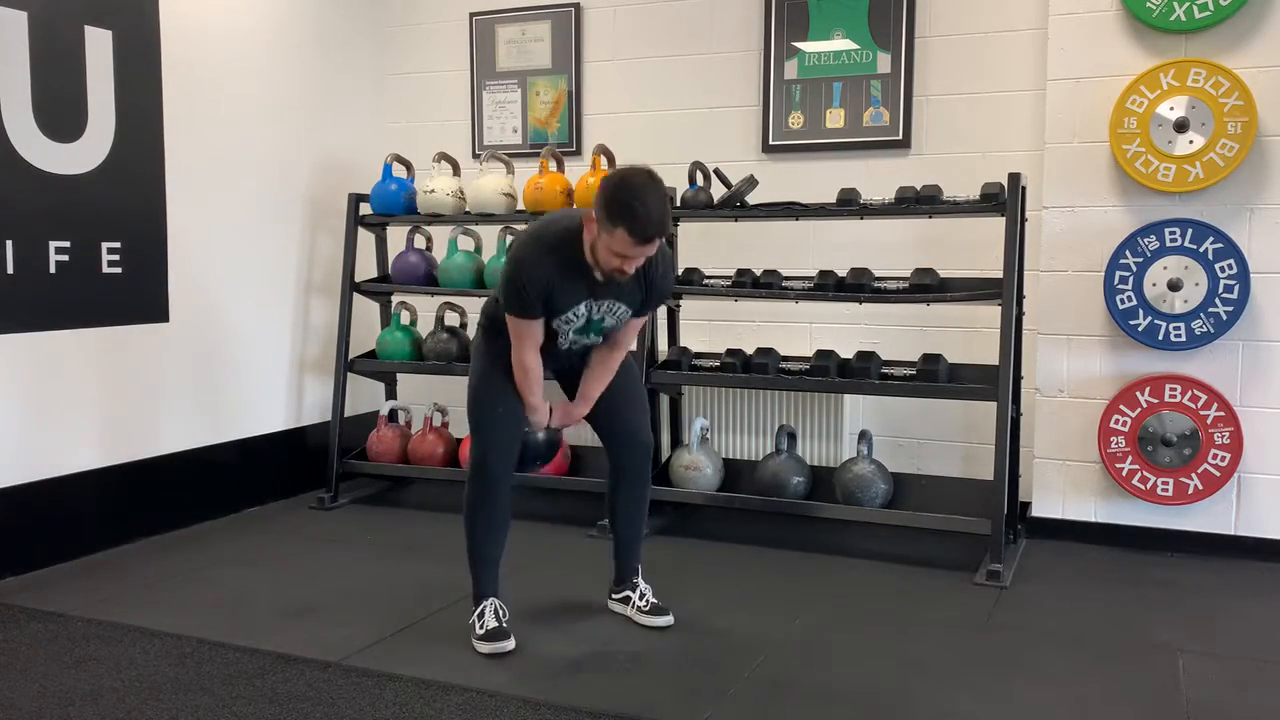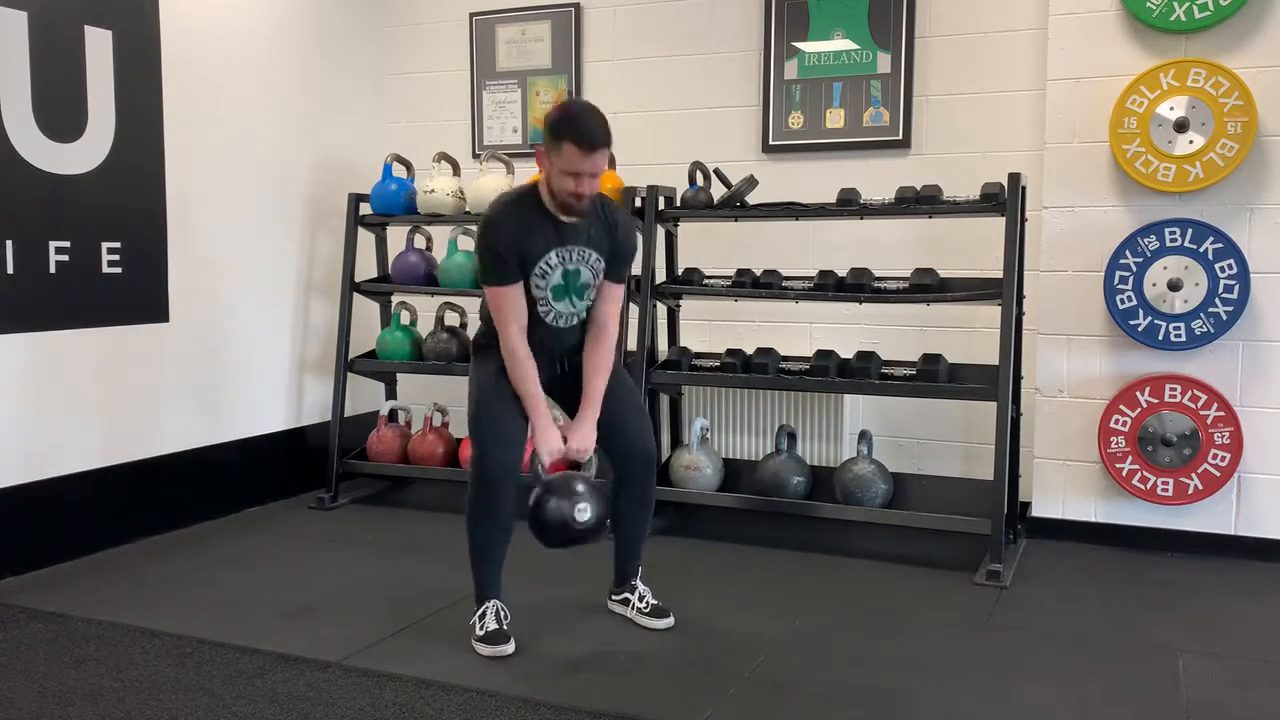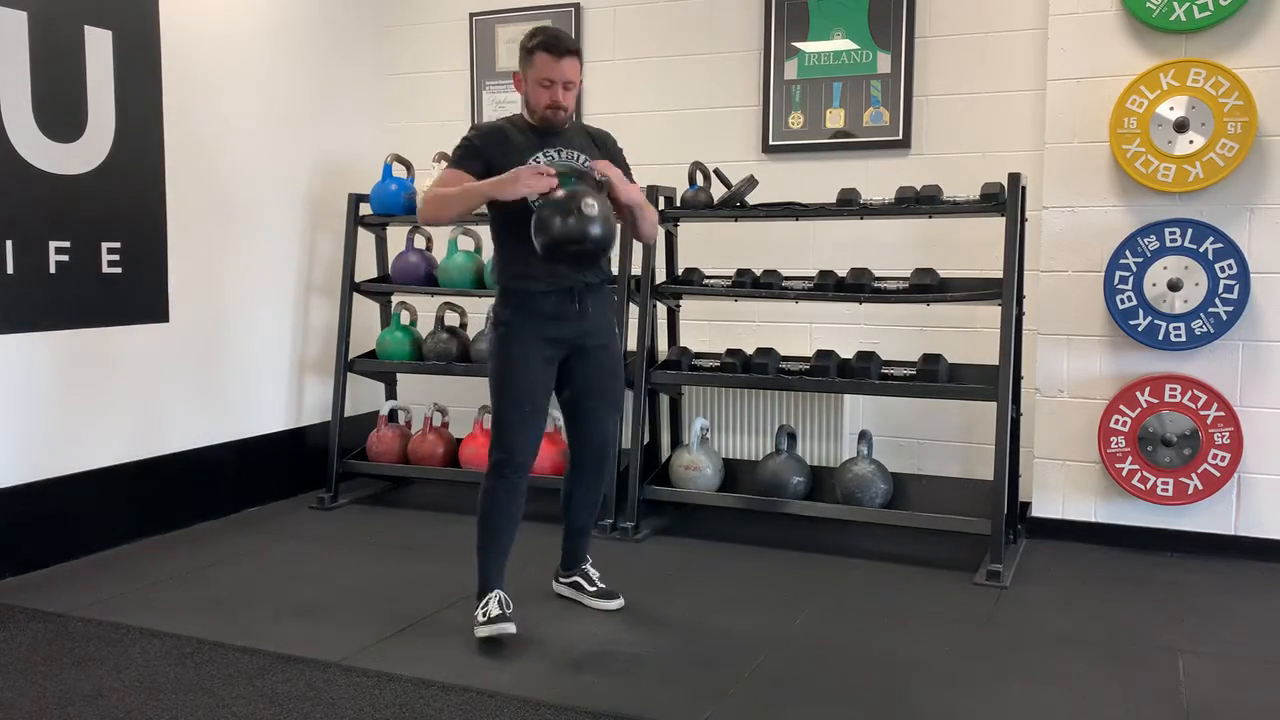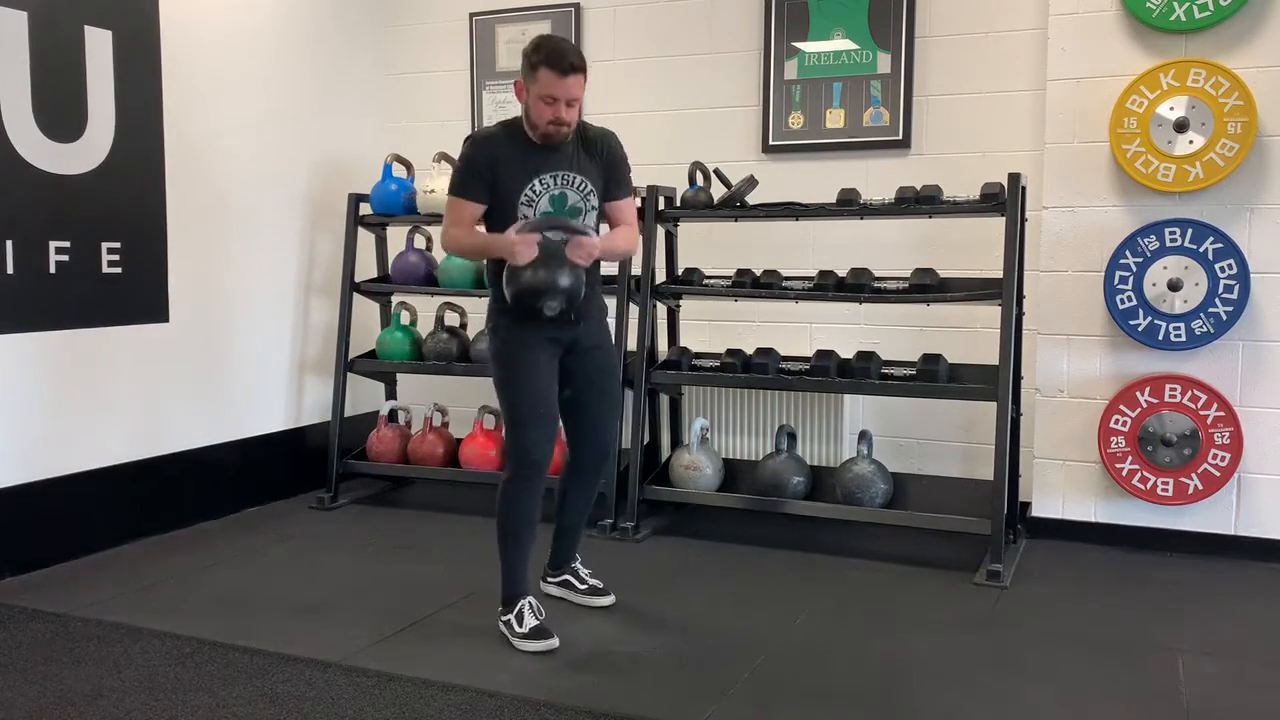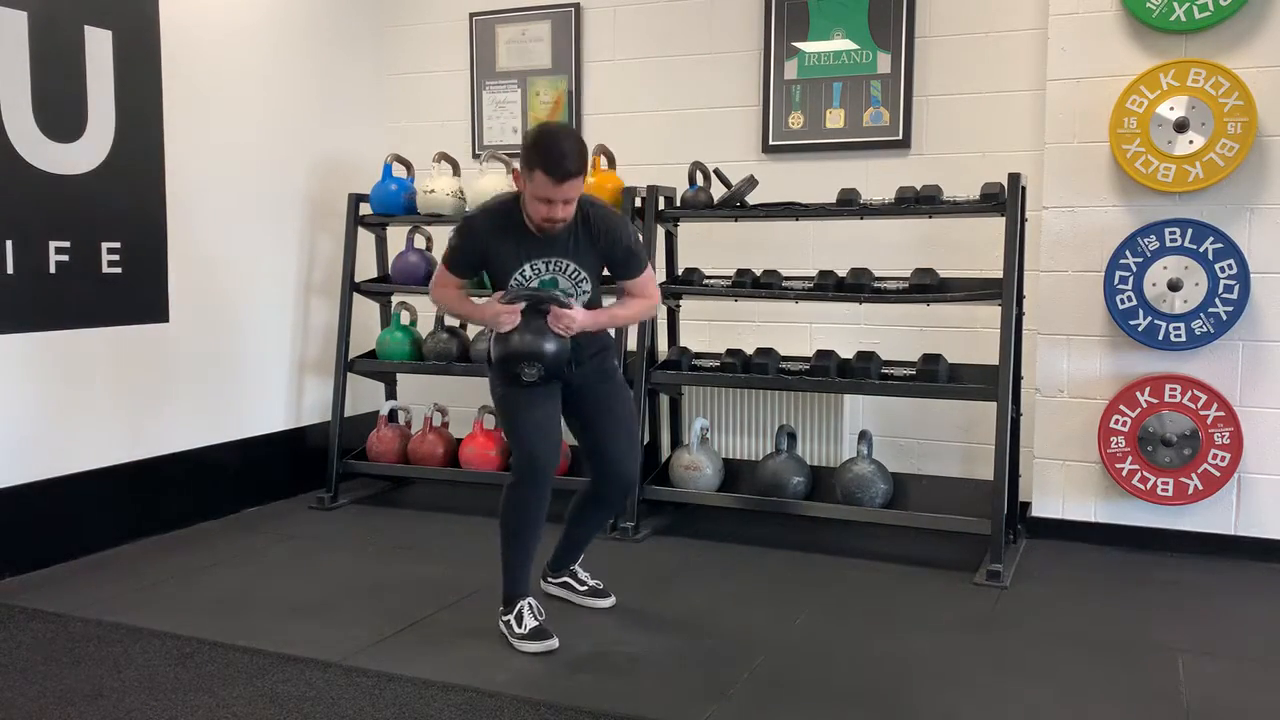
dt=0.4s
person 1, frame 1
left shoulder: (657, 270)
right shoulder: (537, 253)
left elbow: (618, 344)
right elbow: (525, 351)
left wrist: (577, 409)
right wrist: (536, 416)
left hip: (595, 346)
right hip: (511, 336)
left knee: (636, 446)
right knee: (492, 459)
left ankle: (625, 585)
right ankle: (487, 601)
person 1, frame 2
left shoulder: (614, 220)
right shoulder: (506, 223)
left elbow: (606, 324)
right elbow: (512, 333)
left wrist: (587, 422)
right wrist: (540, 425)
left hip: (581, 354)
right hip: (511, 356)
left knee: (638, 452)
right knee: (494, 466)
left ankle: (626, 587)
right ankle: (488, 604)
person 1, frame 3
left shoulder: (600, 145)
right shoulder: (494, 139)
left elbow: (648, 231)
right elbow: (432, 208)
left wrist: (624, 189)
right wrist: (506, 187)
left hip: (596, 317)
right hip: (526, 320)
left knee: (597, 451)
right knee: (514, 454)
left ankle: (574, 568)
right ankle: (490, 593)
person 1, frame 4
left shoulder: (603, 148)
right shoulder: (488, 149)
left elbow: (630, 232)
right elbow: (452, 234)
left wrist: (599, 246)
right wrist: (498, 245)
left hip: (585, 316)
right hip: (521, 319)
left knee: (598, 445)
right knee: (532, 453)
left ankle: (562, 566)
right ankle: (514, 600)
person 1, frame 5
left shoulder: (606, 225)
right shoulder: (484, 227)
left elbow: (650, 300)
right elbow: (443, 290)
left wrist: (589, 318)
right wrist: (483, 310)
left hip: (588, 356)
left knee: (622, 469)
right knee: (538, 463)
left ankle: (561, 569)
right ankle: (515, 601)
